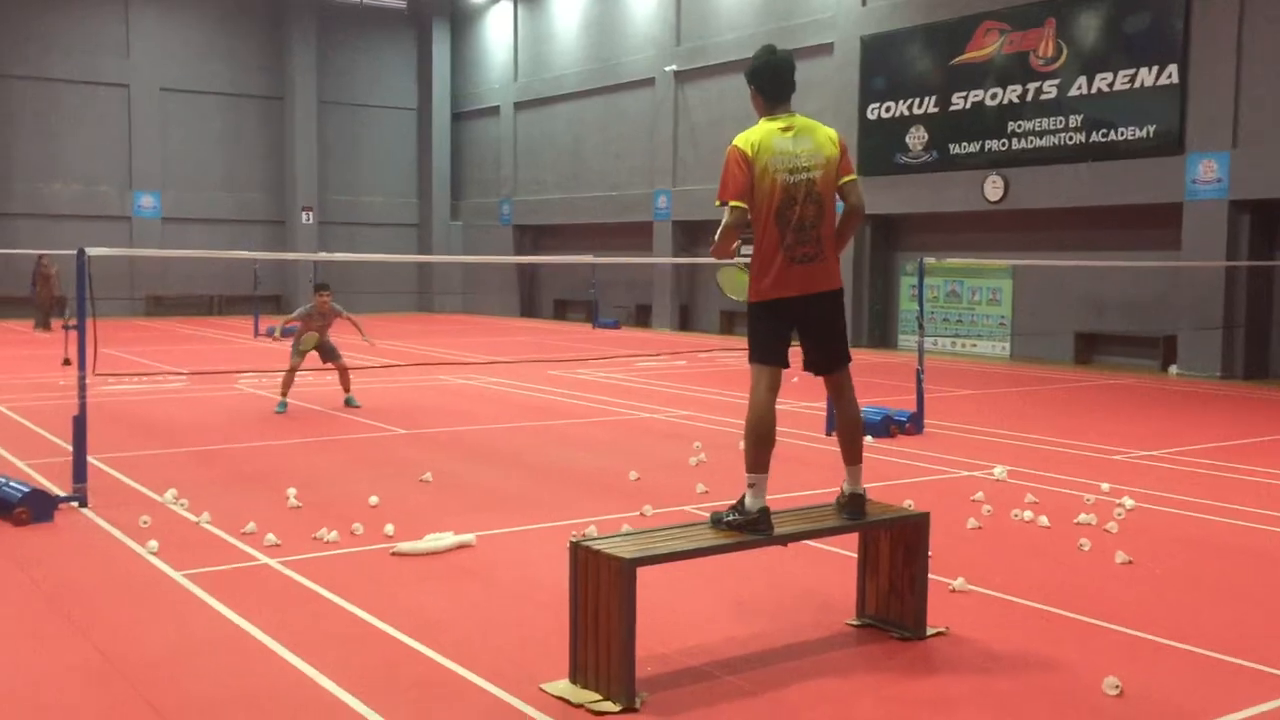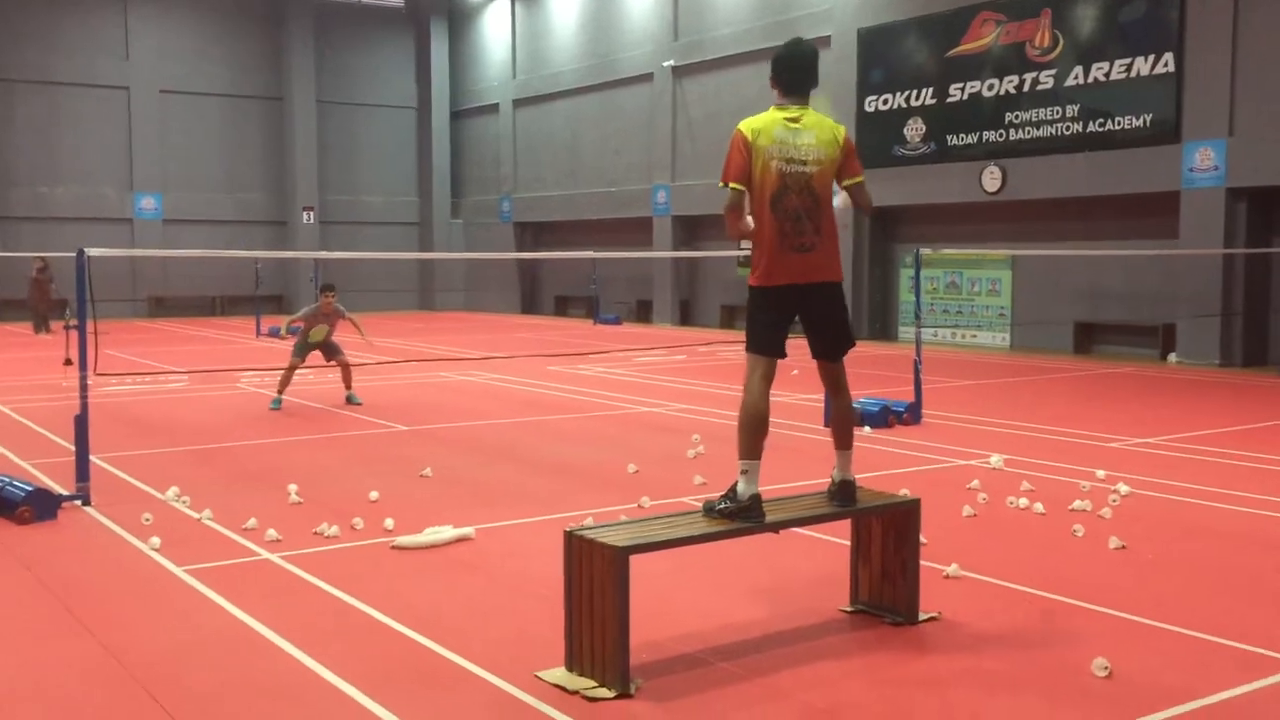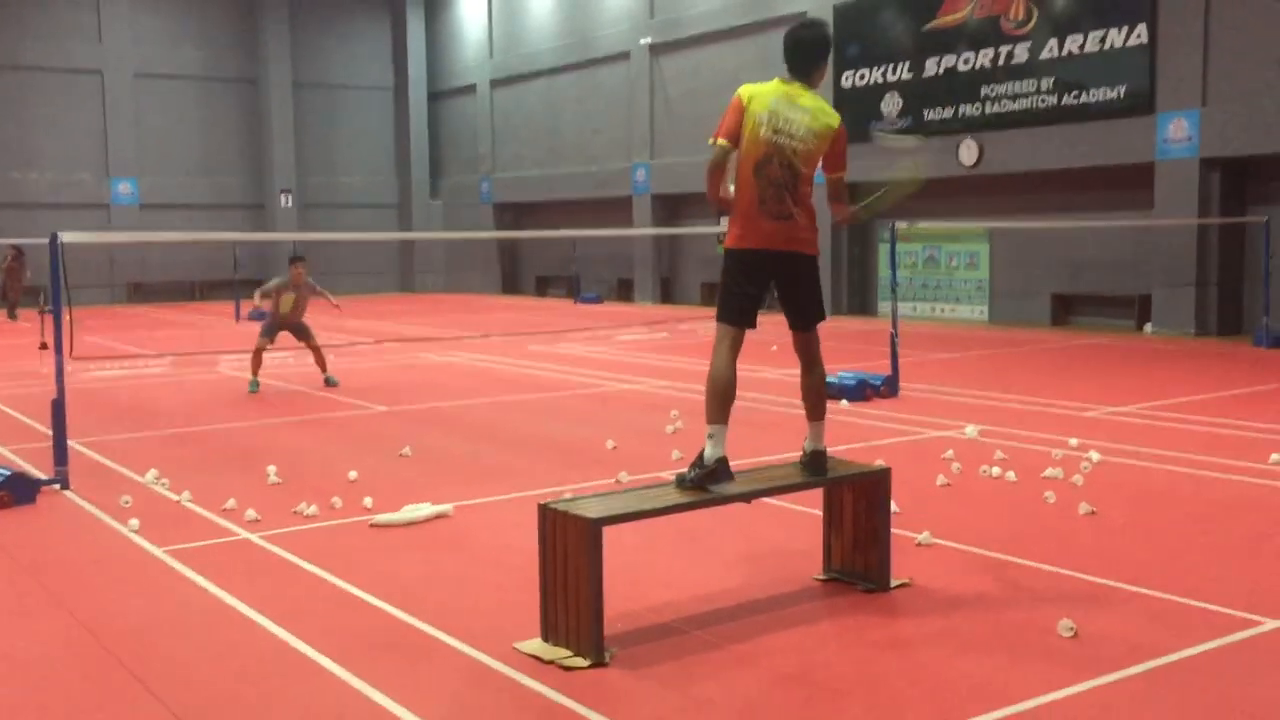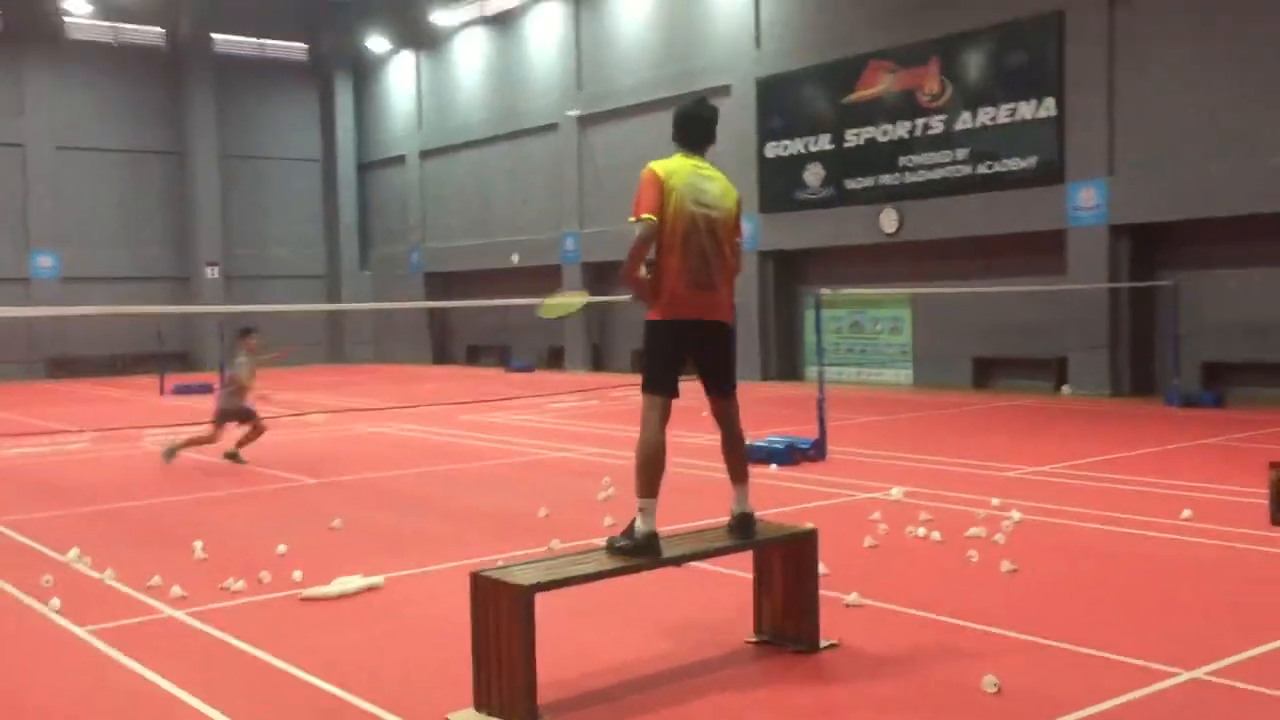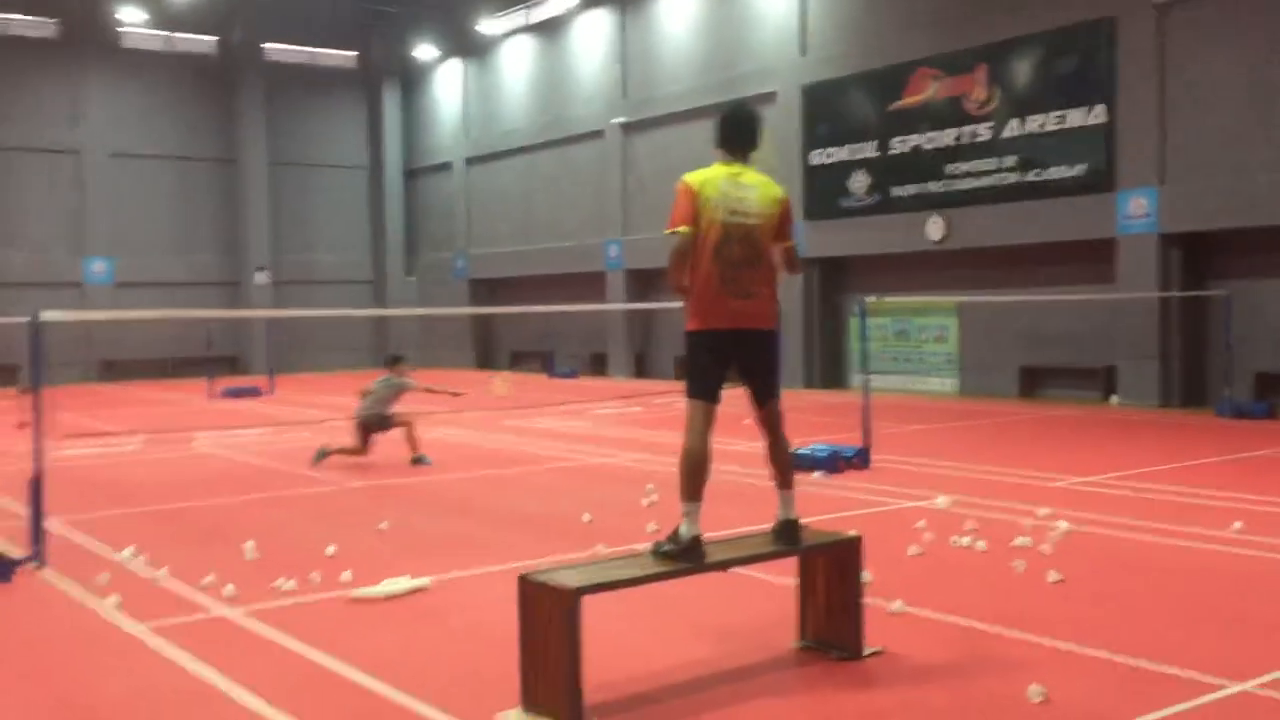
dt=0.4s
person 1, frame 1
left shoulder: (745, 145)
right shoulder: (829, 138)
left elbow: (736, 221)
right elbow: (856, 208)
left wrist: (720, 251)
left hip: (772, 287)
right hip: (824, 286)
left knee: (764, 387)
right knee: (841, 388)
left ankle: (754, 503)
right ankle: (853, 491)
person 1, frame 2
left shoulder: (750, 130)
right shoulder: (836, 135)
left elbow: (734, 205)
right elbow: (861, 203)
left wrist: (742, 229)
left hip: (770, 276)
right hip: (823, 276)
left knee: (758, 377)
right knee: (834, 376)
left ankle: (746, 490)
right ankle: (843, 479)
person 1, frame 3
left shoulder: (748, 97)
right shoulder: (829, 119)
left elbow: (718, 159)
right elbow: (837, 194)
left wrist: (718, 196)
right wrist: (843, 212)
left hip: (747, 242)
right hip: (798, 247)
left knee: (727, 343)
right knee: (808, 347)
left ankle: (714, 453)
right ankle: (815, 449)
person 1, frame 4
left shoulder: (659, 172)
right shoulder: (728, 188)
left elbow: (647, 233)
right elbow: (734, 262)
left wrist: (633, 275)
left hip: (671, 312)
right hip: (717, 315)
left knee: (655, 414)
right knee: (727, 414)
left ankle: (644, 526)
right ankle: (742, 511)
person 1, frame 5
left shoulder: (694, 183)
right shoulder: (773, 192)
left elbow: (682, 246)
right elbow: (792, 263)
left wrist: (679, 284)
left hip: (710, 320)
right hip: (760, 322)
left knee: (699, 420)
right knee: (770, 418)
left ankle: (688, 532)
right ankle: (787, 518)
